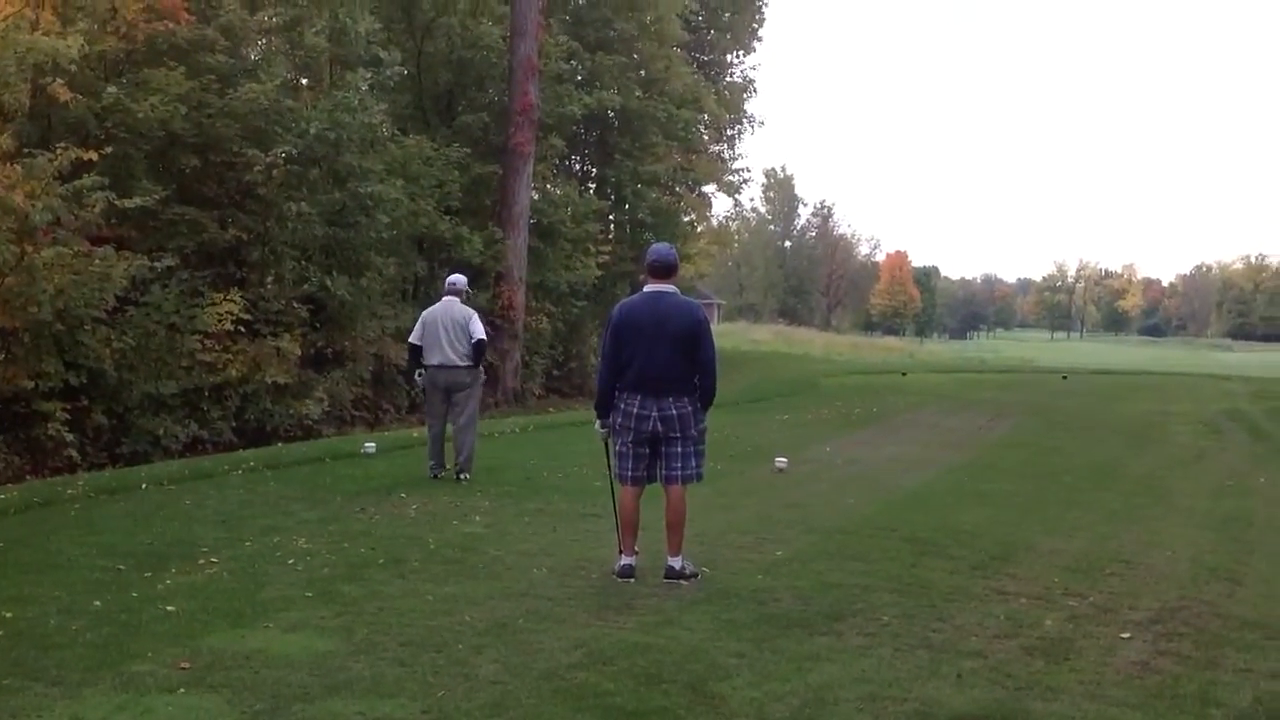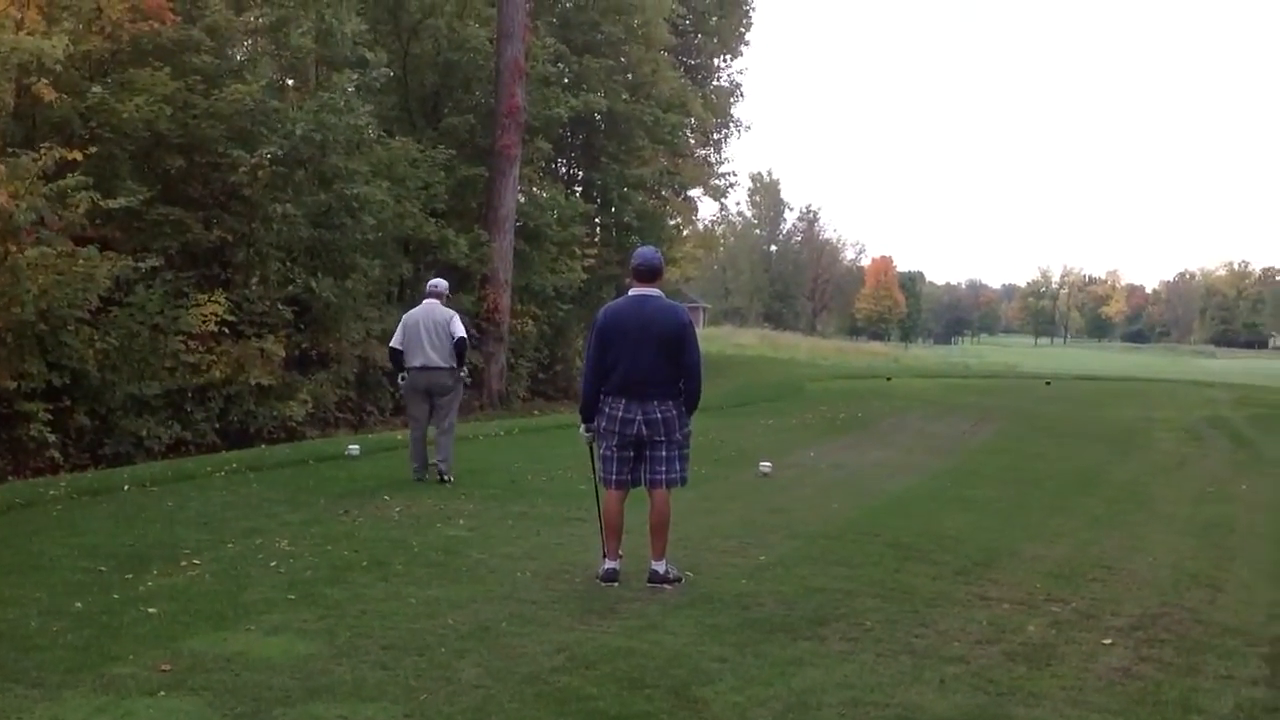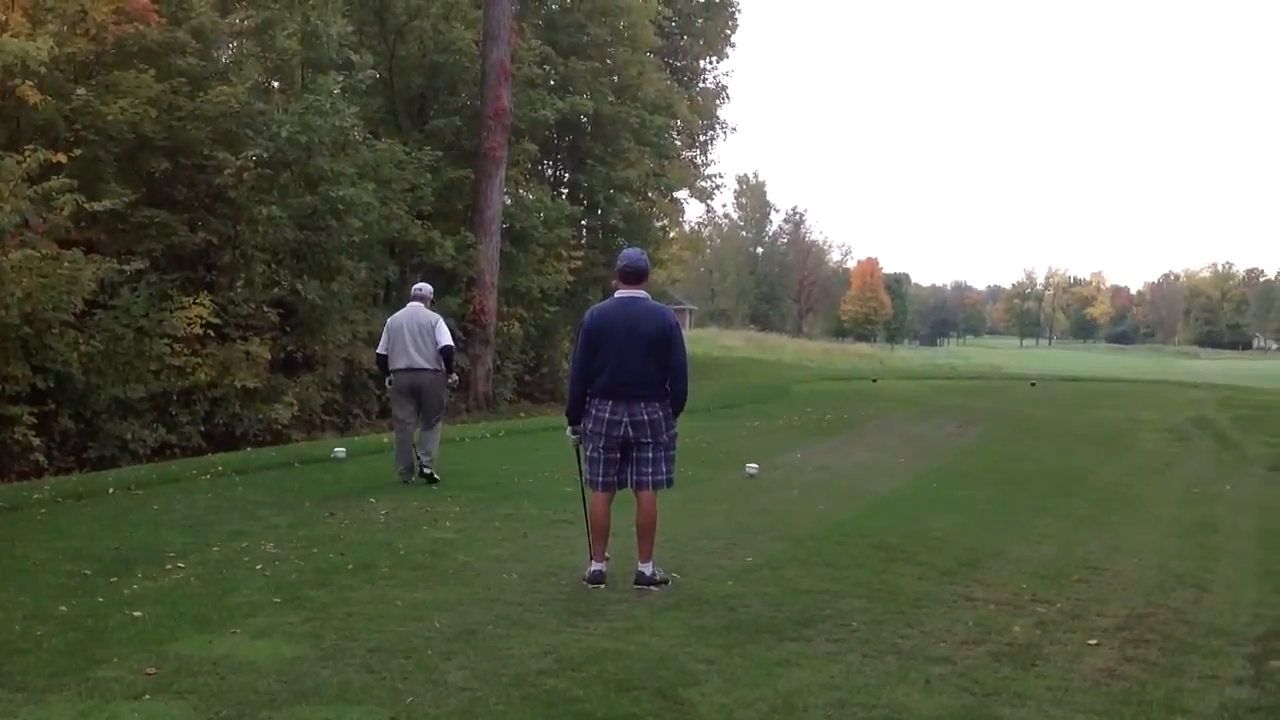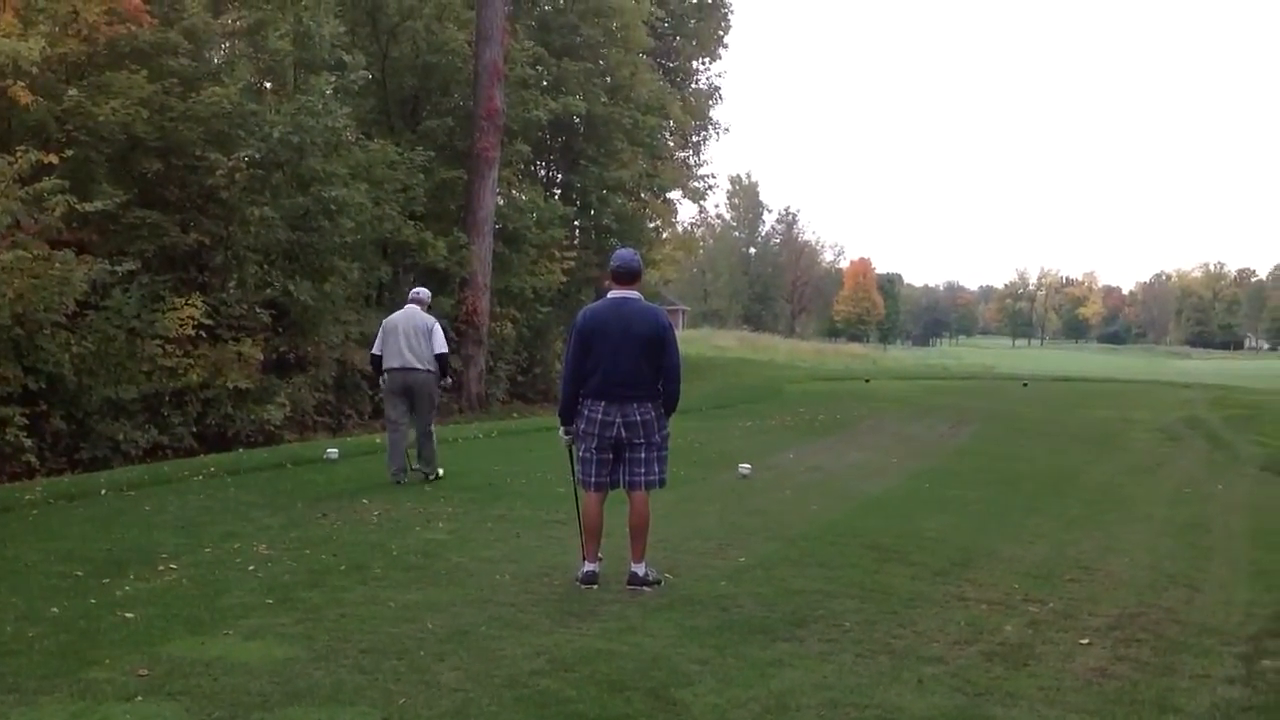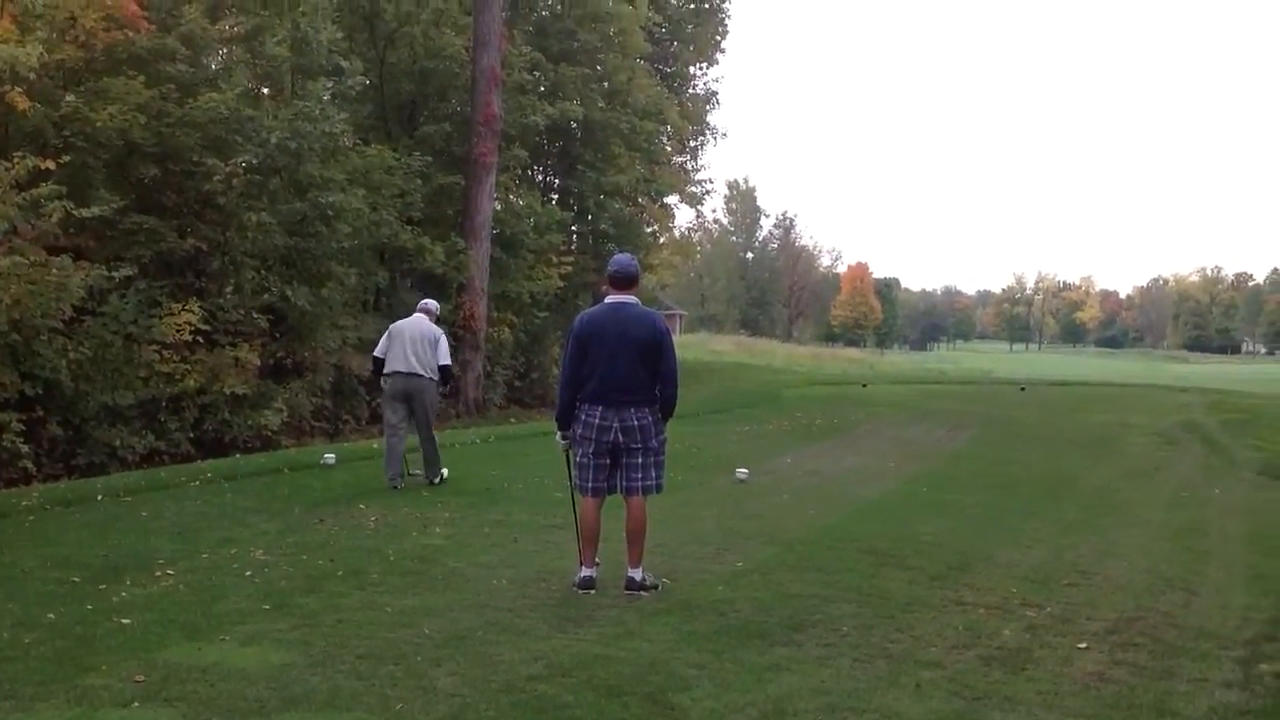
dt=0.2s
person 1, frame 1
left shoulder: (624, 310)
right shoulder: (693, 312)
left elbow: (608, 365)
right elbow: (707, 367)
left wrist: (603, 412)
right wrist: (703, 406)
left hip: (632, 406)
right hip: (679, 407)
left knee: (630, 486)
right knee: (676, 486)
left ankle: (627, 560)
right ankle: (675, 563)
person 1, frame 2
left shoulder: (609, 313)
right shoulder: (678, 315)
left elbow: (593, 369)
right elbow: (692, 370)
left wrist: (587, 416)
right wrist: (687, 410)
left hip: (616, 409)
right hip: (664, 410)
left knee: (614, 489)
right knee: (660, 490)
left ankle: (610, 564)
right ankle: (659, 567)
person 1, frame 3
left shoulder: (595, 315)
right shoulder: (664, 317)
left elbow: (579, 371)
right elbow: (678, 372)
left wrist: (574, 418)
right wrist: (673, 412)
left hip: (603, 411)
right hip: (650, 412)
left knee: (601, 491)
right knee: (646, 492)
left ankle: (597, 566)
right ankle: (645, 568)
person 1, frame 4
left shoulder: (588, 316)
right shoulder: (657, 318)
left elbow: (572, 372)
right elbow: (671, 373)
left wrist: (566, 419)
right wrist: (666, 412)
left hip: (596, 411)
right hip: (643, 413)
left knee: (593, 492)
right knee: (639, 492)
left ankle: (590, 567)
right ankle: (638, 569)
person 1, frame 5
left shoulder: (585, 321)
right shoulder: (654, 323)
left elbow: (569, 376)
right elbow: (668, 378)
left wrist: (564, 424)
right wrist: (663, 417)
left hip: (593, 416)
right hip: (640, 418)
left knee: (591, 497)
right knee: (636, 497)
left ankle: (587, 572)
right ankle: (635, 574)
person 2, frame 1
left shoulder: (428, 313)
right shoulder: (468, 314)
left elbow: (413, 345)
right elbow: (480, 342)
left wrist: (417, 368)
right wrist: (476, 365)
left hip: (434, 374)
right hip: (463, 374)
left knee: (435, 423)
right knee: (464, 424)
left ankle: (435, 469)
right ankle: (462, 470)
person 2, frame 2
left shoulder: (409, 316)
right shoulder: (449, 315)
left elbow: (394, 349)
right elbow: (461, 340)
left wrist: (401, 371)
right wrist: (460, 365)
left hip: (416, 376)
right hip: (445, 376)
left knee: (417, 425)
right knee: (445, 426)
left ankle: (419, 472)
right ankle: (443, 471)
person 2, frame 3
left shoulder: (393, 320)
right shoulder: (433, 318)
left elbow: (381, 354)
right elbow: (446, 348)
left wrist: (387, 375)
right wrist: (450, 371)
left hip: (401, 377)
right hip: (430, 377)
left knee: (403, 426)
right knee: (431, 423)
left ankle: (406, 473)
right ankle: (426, 464)
person 2, frame 4
left shoulder: (389, 321)
right shoulder: (430, 321)
left elbow: (376, 354)
right elbow: (441, 354)
left wrist: (381, 374)
right wrist: (444, 375)
left hip: (394, 377)
right hip: (423, 377)
left knee: (396, 427)
right knee: (425, 426)
left ankle: (398, 474)
right ankle: (429, 470)
person 2, frame 5
left shoulder: (395, 326)
right shoulder: (436, 331)
left elbow: (378, 357)
right elbow: (444, 365)
left wrist: (382, 376)
right wrist: (445, 383)
left hip: (395, 382)
right hip: (424, 383)
left knee: (394, 431)
right knee: (426, 431)
left ankle: (394, 479)
right ankle: (434, 474)
